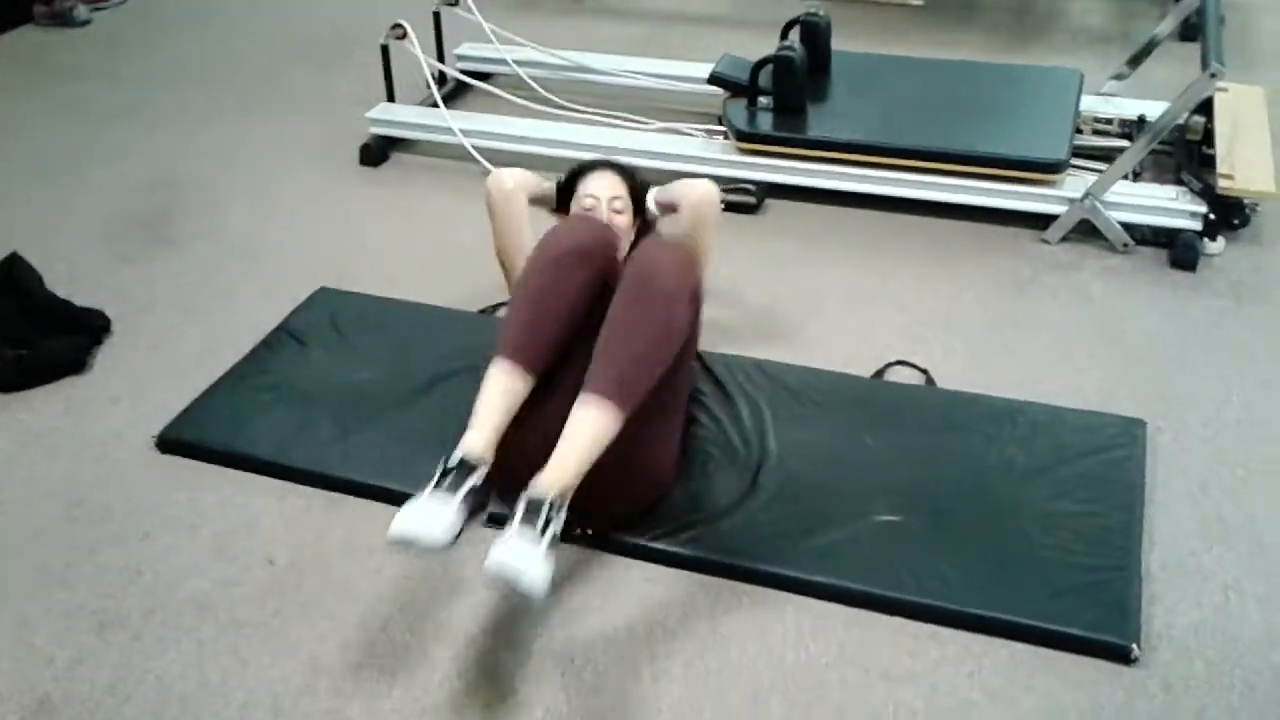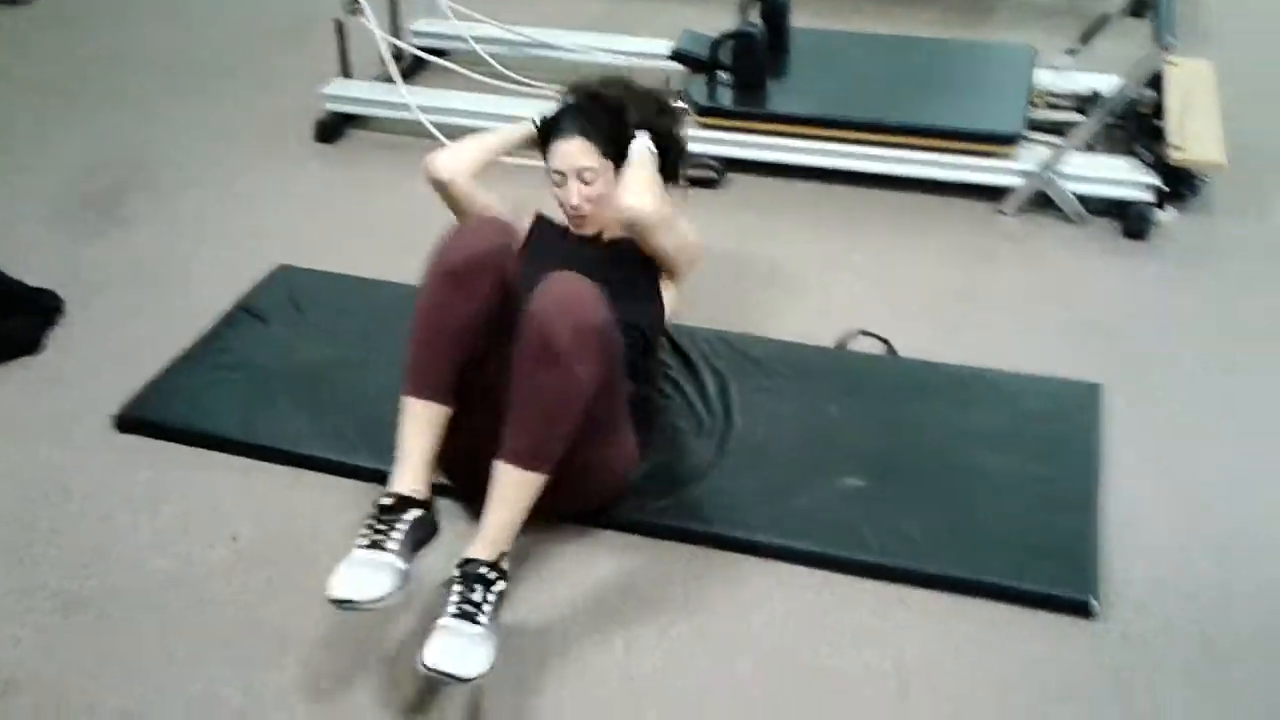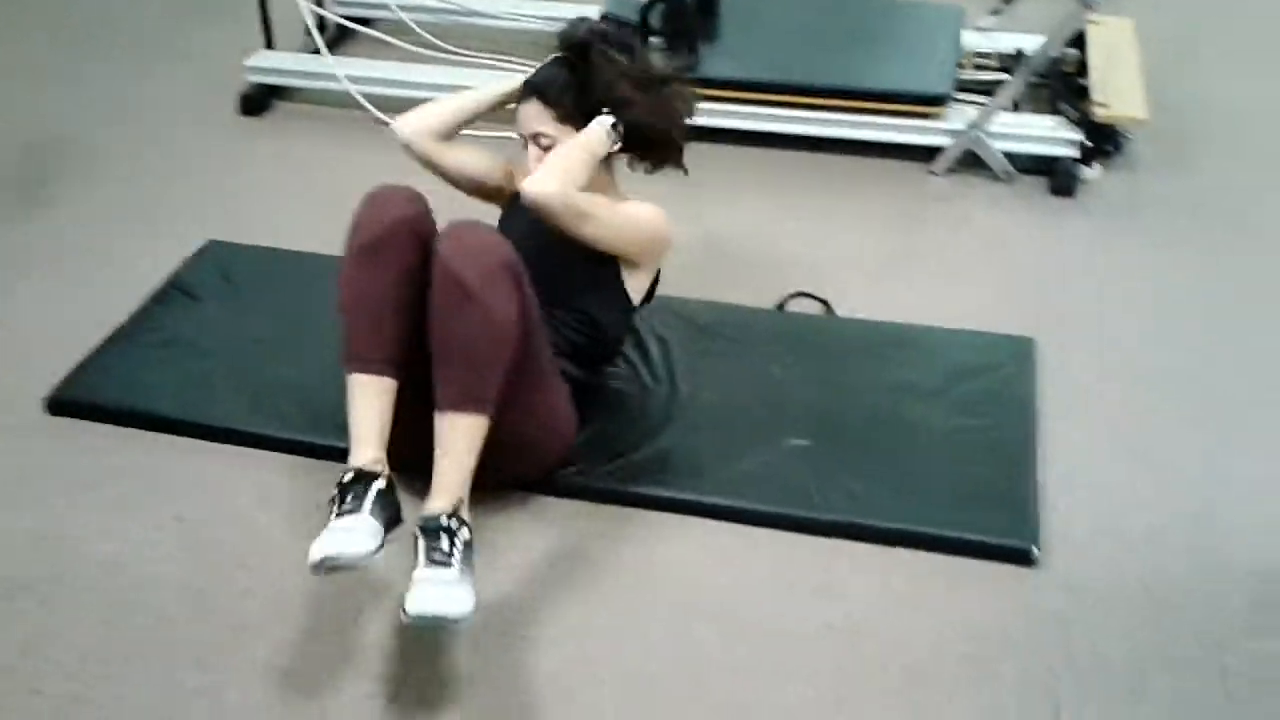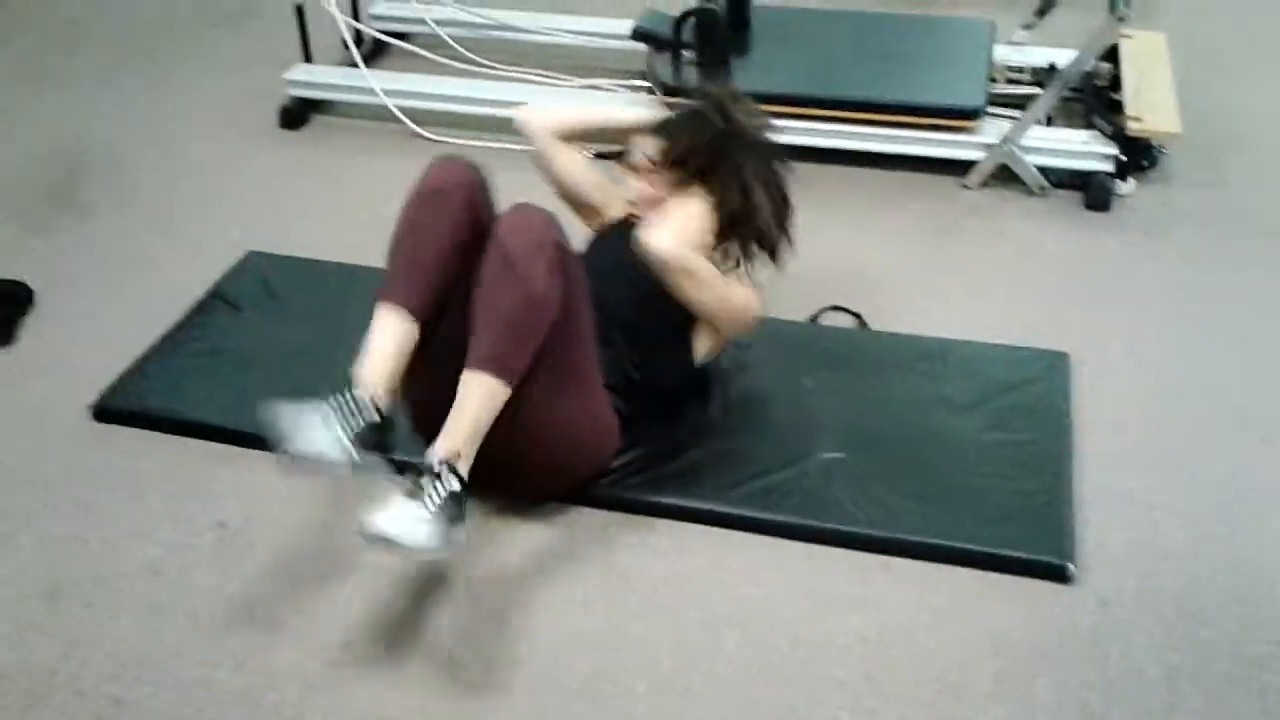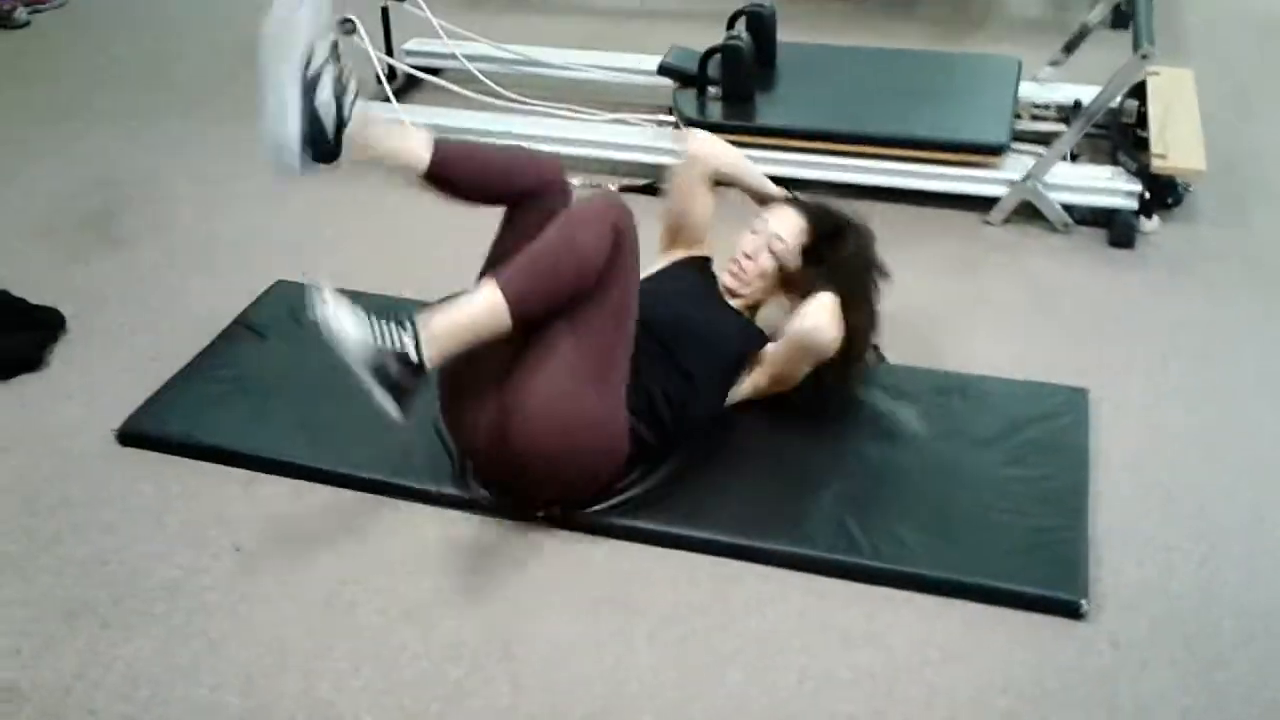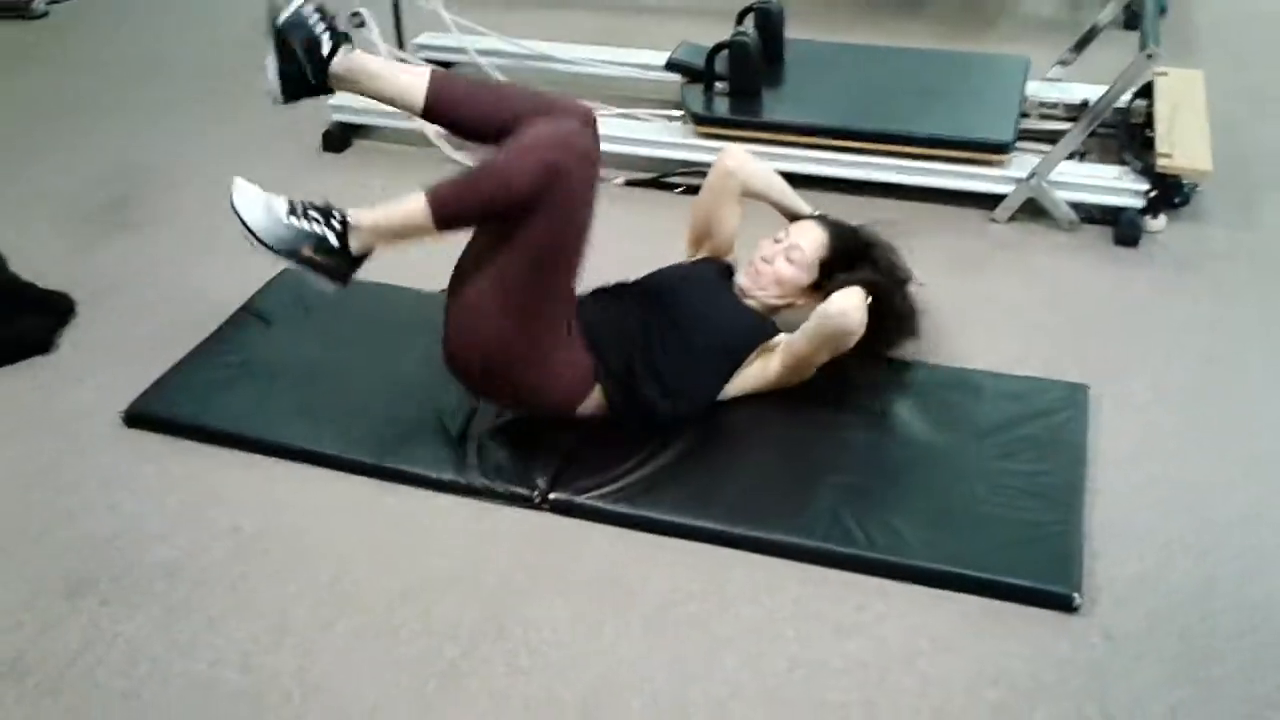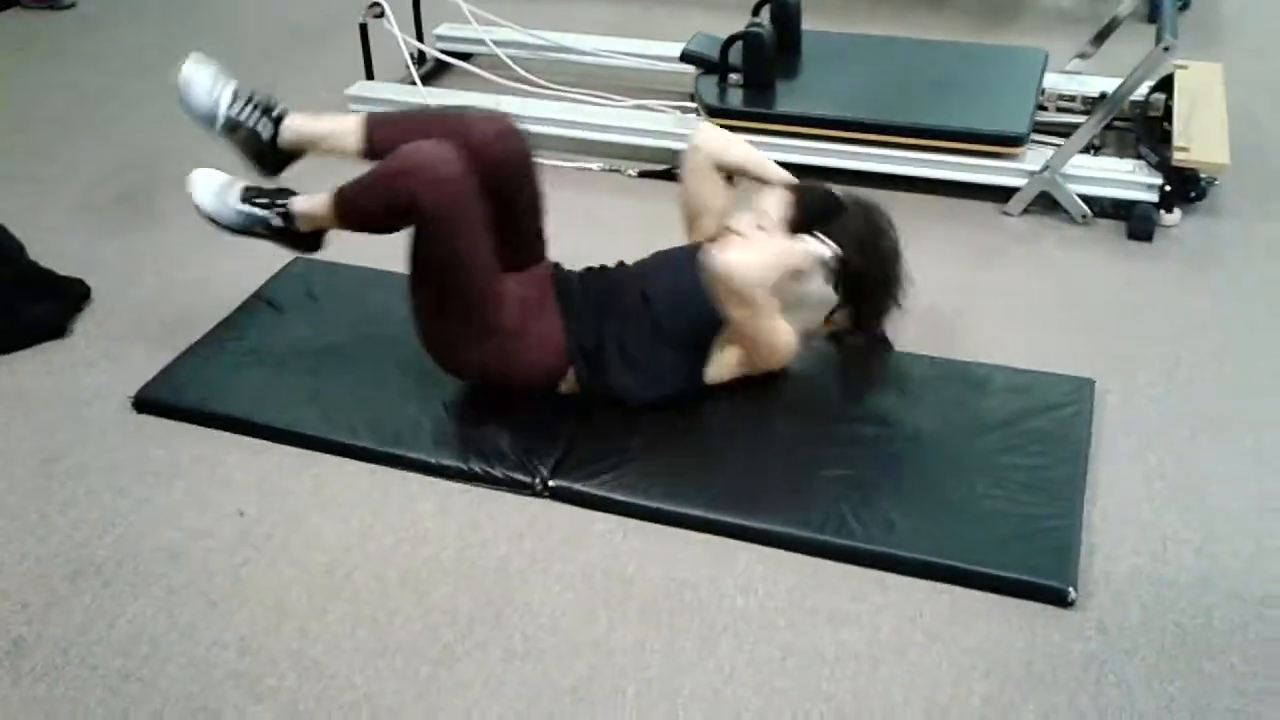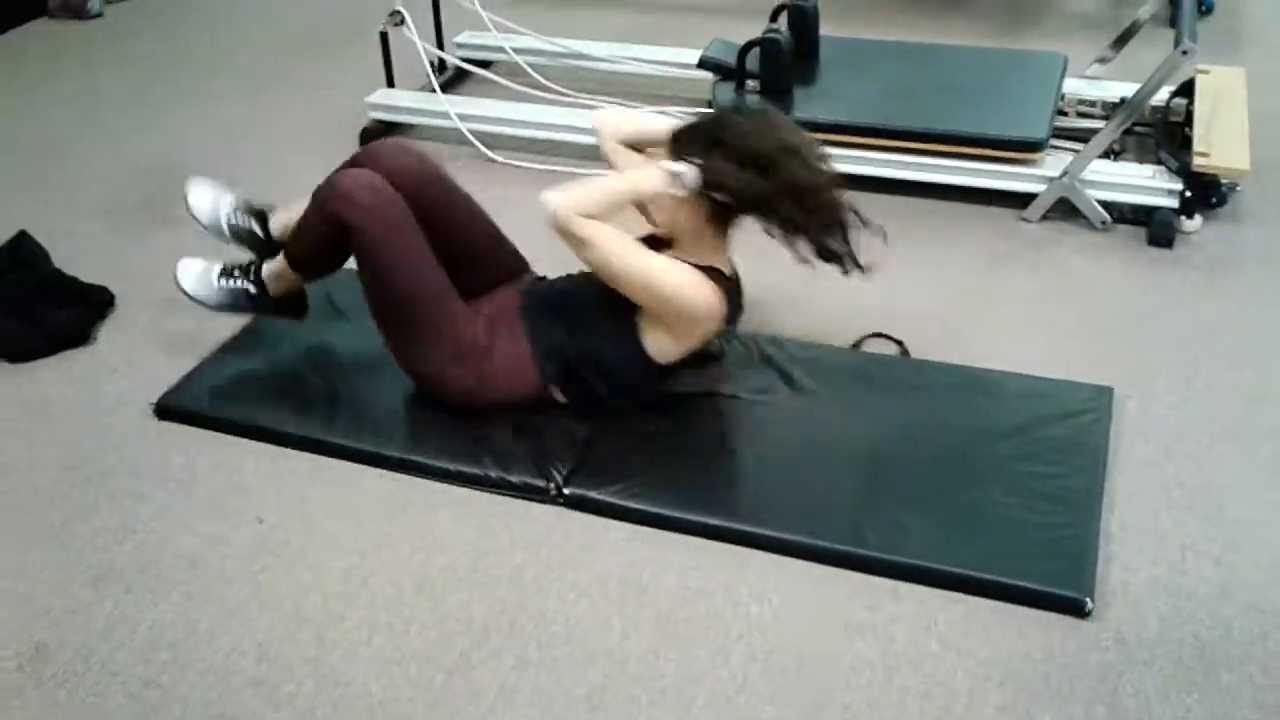
dt=0.2s
person 1, frame 1
left shoulder: (672, 269)
left elbow: (704, 197)
right elbow: (505, 185)
left wrist: (656, 204)
right wrist: (560, 196)
left hip: (623, 465)
right hip: (534, 442)
left knee: (662, 269)
right knee: (581, 235)
left ankle: (543, 506)
right ankle: (470, 465)
person 1, frame 2
left shoulder: (666, 250)
right shoulder: (531, 234)
left elbow: (639, 208)
right elbow: (446, 170)
left wrist: (644, 146)
right wrist: (537, 129)
left hip: (581, 460)
right hip: (483, 430)
left knee: (565, 302)
right knee: (470, 249)
left ankle: (484, 567)
right ankle: (404, 504)
person 1, frame 3
left shoulder: (645, 228)
right shoulder: (520, 185)
left elbow: (547, 193)
right elbow: (412, 131)
left wrist: (601, 126)
right wrist: (520, 87)
left hip: (522, 428)
right hip: (426, 397)
left knee: (470, 248)
right knee: (392, 210)
left ankle: (449, 520)
right ankle: (369, 482)
person 1, frame 4
left shoulder: (728, 302)
right shoulder: (618, 219)
left elbow: (664, 255)
right elbow: (536, 124)
left wrist: (705, 185)
right wrist: (651, 120)
left hip: (559, 440)
right hip: (464, 399)
left knee: (528, 233)
right knee: (452, 178)
left ankle: (447, 481)
right ankle: (363, 412)
person 1, frame 5
left shoulder: (762, 364)
right shoulder: (688, 264)
left elbow: (816, 333)
right elbow: (697, 150)
left wrist: (825, 287)
right wrist: (780, 200)
left hip: (557, 449)
right hip: (492, 397)
left knee: (608, 219)
right knee: (544, 180)
left ankle: (410, 354)
right ankle: (337, 125)
person 1, frame 6
left shoulder: (780, 358)
right shoulder: (711, 263)
left elbow: (846, 322)
right elbow: (733, 163)
left wrist: (859, 285)
right wrist: (810, 218)
left hip: (534, 365)
right hip: (537, 321)
left knee: (560, 151)
right knee: (567, 124)
left ankle: (342, 242)
right ankle: (330, 56)
person 1, frame 7
left shoulder: (764, 344)
right shoulder: (717, 253)
left elbow: (737, 266)
right elbow: (706, 145)
left wrist: (801, 255)
right wrist: (793, 185)
left hip: (510, 343)
right hip: (539, 290)
left knee: (428, 168)
right knee: (492, 137)
left ankle: (295, 220)
right ankle: (275, 133)
person 1, frame 8
left shoulder: (697, 299)
right shoulder: (697, 240)
left elbow: (565, 212)
right elbow: (610, 126)
left wrist: (657, 180)
left hip: (489, 367)
right hip: (522, 306)
left knee: (352, 191)
right knee: (389, 159)
left ankle: (266, 287)
right ankle: (268, 232)
